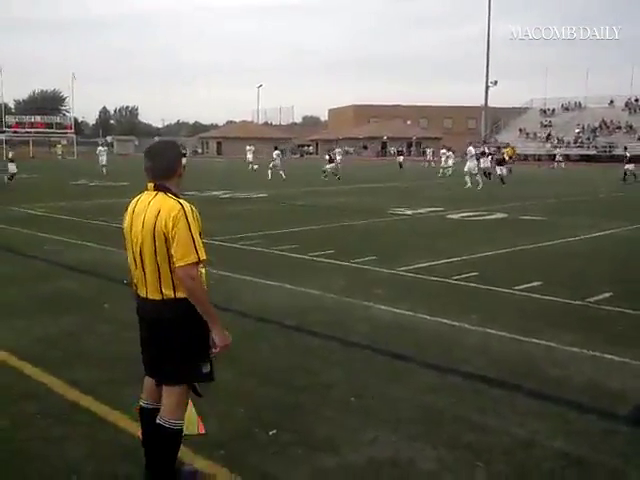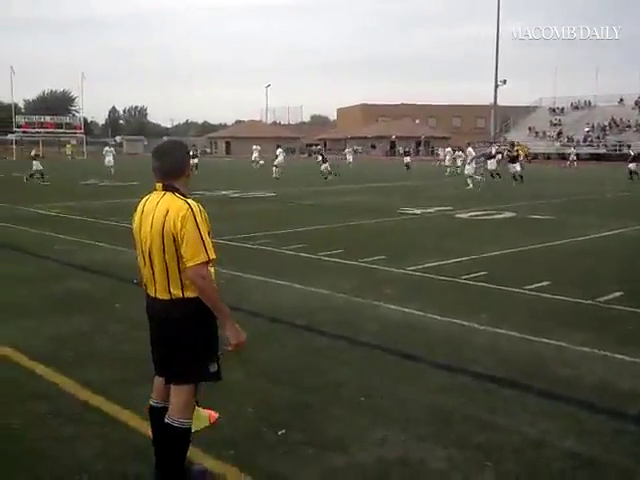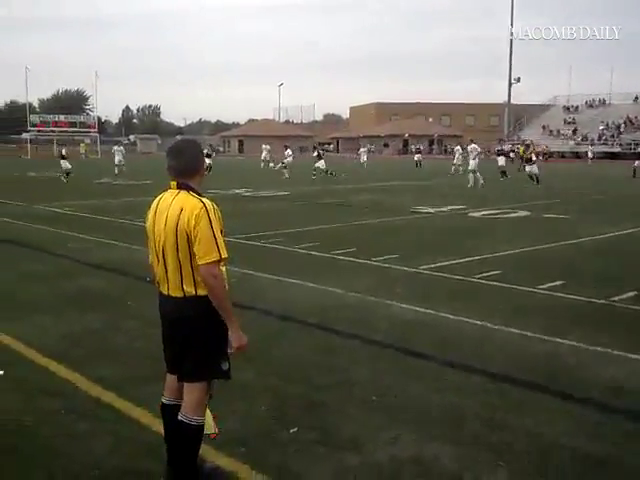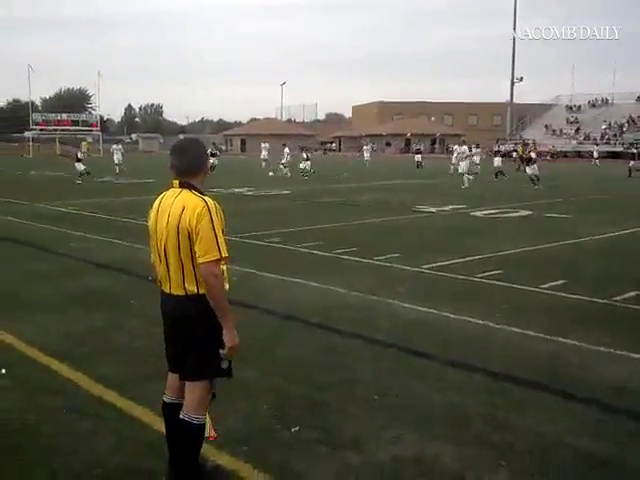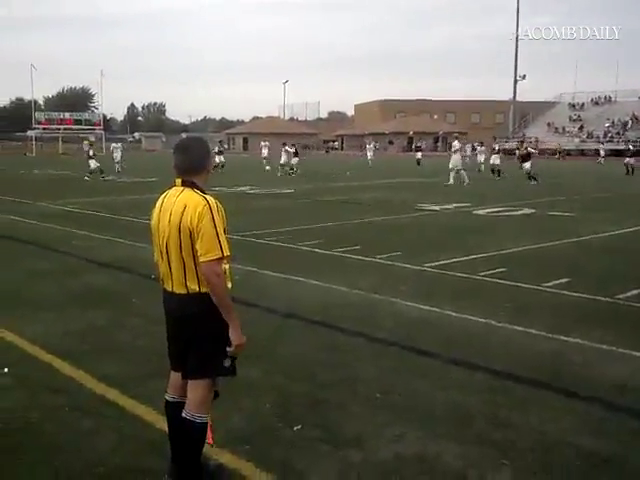
dt=0.2s
person 1, frame 1
left shoulder: (134, 206)
right shoulder: (178, 210)
right elbow: (188, 276)
right wrist: (216, 326)
left hip: (146, 306)
right hip: (178, 310)
left knee: (153, 384)
right knee: (176, 393)
person 1, frame 2
left shoulder: (143, 206)
right shoulder: (187, 210)
right elbow: (199, 276)
right wrist: (229, 323)
left hip: (156, 305)
right hip: (187, 309)
left knee: (162, 383)
right knee: (183, 393)
person 1, frame 3
left shoulder: (157, 205)
right shoulder: (200, 208)
right elbow: (210, 274)
right wrist: (234, 326)
left hip: (169, 303)
right hip: (199, 307)
left knee: (174, 381)
right knee: (196, 391)
person 1, frame 4
left shoulder: (160, 203)
right shoulder: (202, 207)
right elbow: (210, 273)
right wrist: (229, 326)
left hip: (171, 302)
right hip: (200, 305)
left knee: (176, 380)
right knee: (198, 390)
person 1, frame 5
left shoulder: (163, 201)
right shoulder: (204, 205)
right elbow: (212, 272)
right wrist: (234, 324)
left hip: (173, 300)
right hip: (202, 304)
left knee: (179, 378)
right knee: (200, 388)
